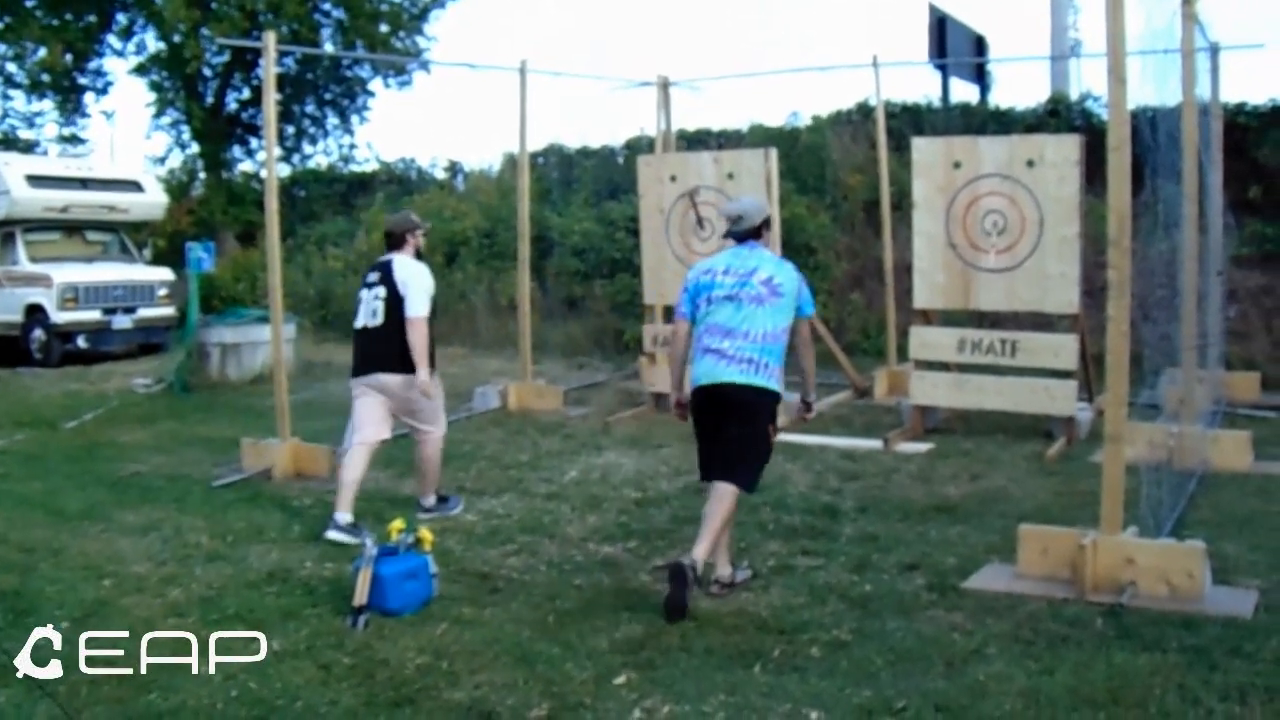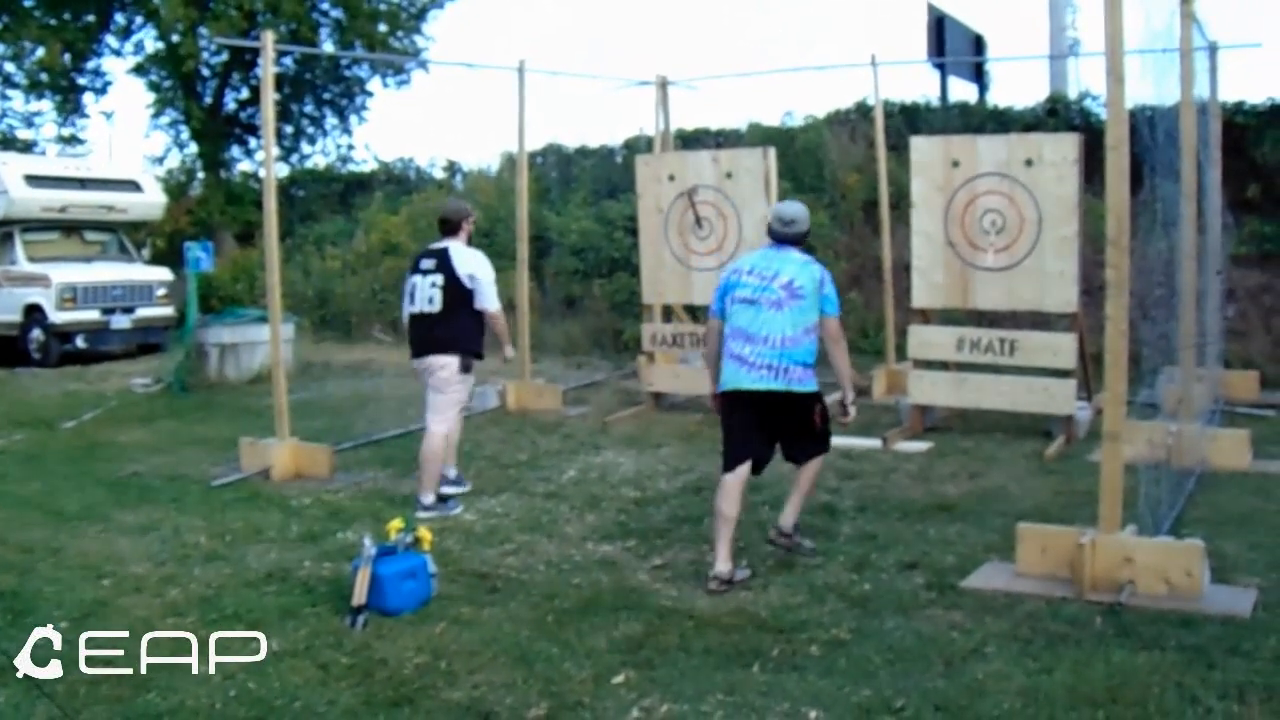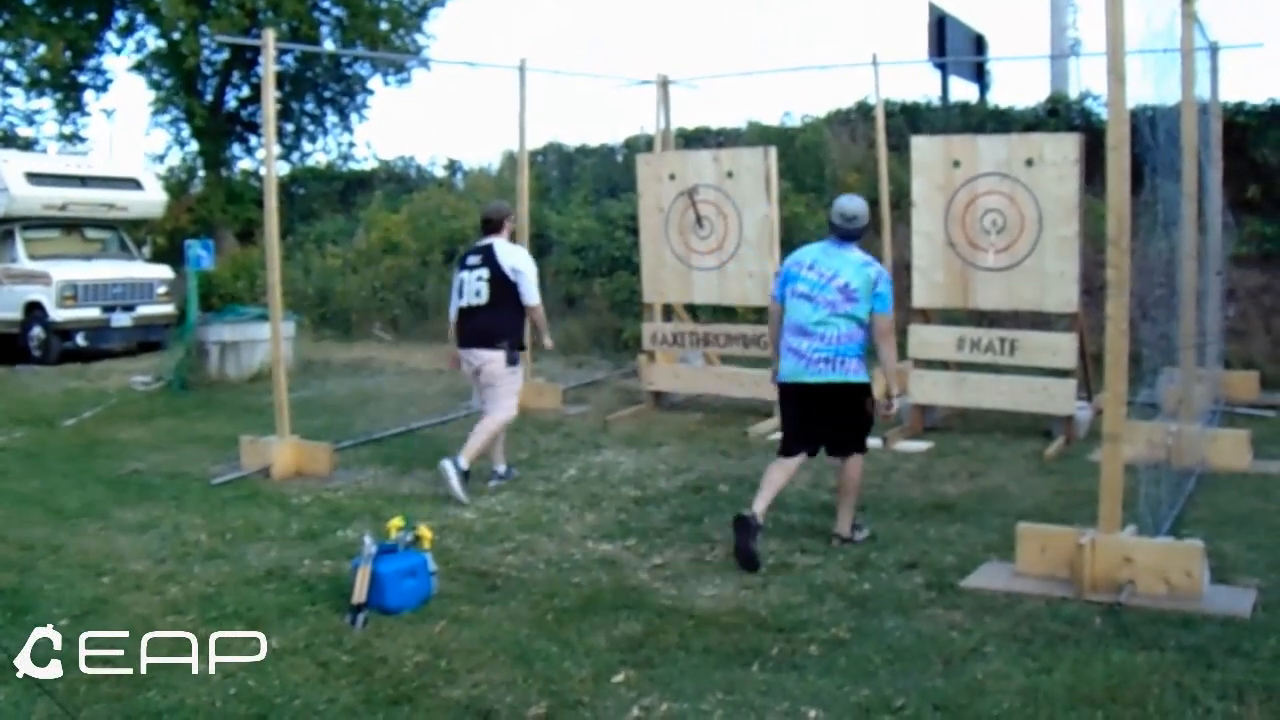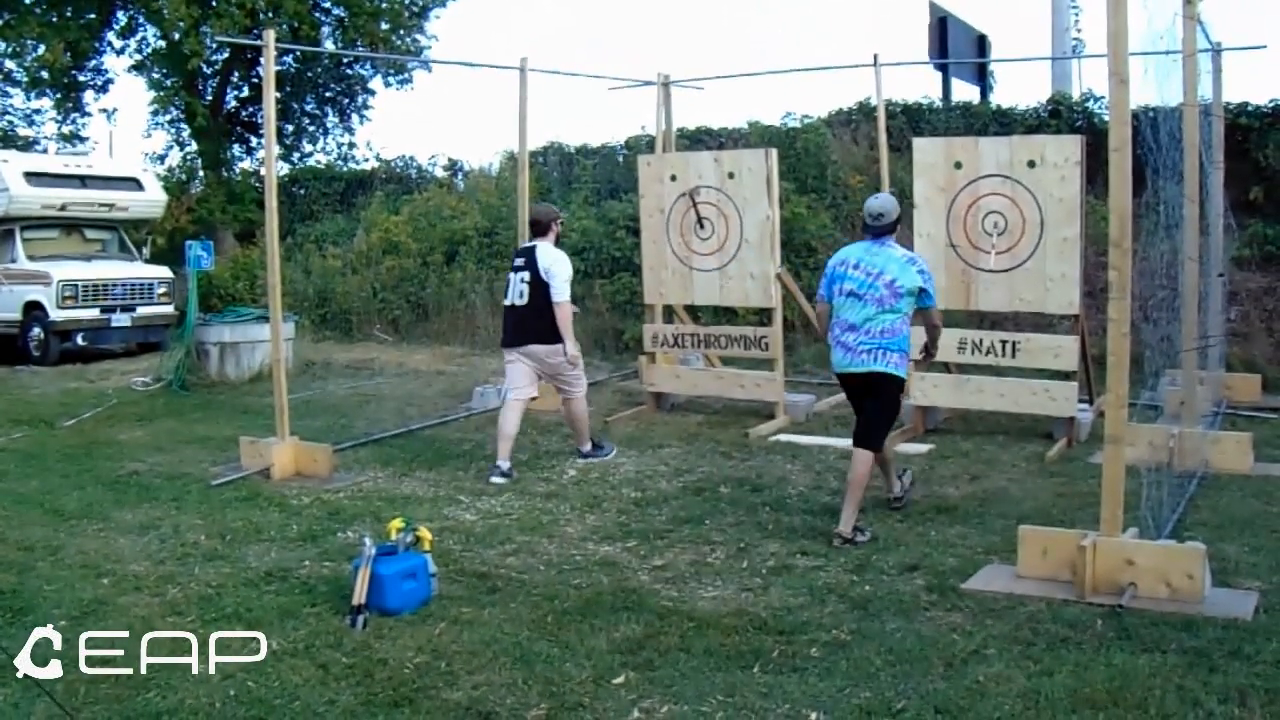
dt=0.4s
person 1, frame 1
left shoulder: (703, 270)
right shoulder: (787, 273)
left elbow: (681, 335)
right elbow: (803, 339)
left wrist: (677, 389)
right wrist: (809, 393)
left hip: (707, 384)
right hip: (757, 386)
left knee: (719, 477)
right knee: (734, 479)
left ankle: (722, 569)
right ankle: (696, 562)
person 1, frame 2
left shoulder: (735, 270)
right shoulder: (814, 273)
left elbow: (713, 332)
right elbow: (833, 337)
left wrist: (715, 383)
right wrist: (848, 393)
left hip: (737, 383)
right hip: (792, 383)
left knee: (735, 469)
right knee: (813, 452)
left ankle: (721, 566)
right ankle: (786, 523)
person 1, frame 3
left shoulder: (796, 259)
right shoulder: (871, 271)
left elbow: (775, 316)
right elbow: (884, 333)
left wrist: (780, 359)
right wrist: (892, 388)
left hip: (793, 373)
right hip: (845, 376)
left knee: (791, 453)
right knee: (851, 450)
left ankle: (755, 515)
right ankle: (844, 528)
person 1, frame 4
left shoulder: (840, 259)
right shoulder: (913, 265)
left elbow: (822, 312)
right elbow: (933, 320)
right wrist: (932, 344)
left hip: (845, 362)
right hip: (885, 365)
left knee: (876, 426)
right knee: (866, 443)
left ankle: (896, 487)
right ankle: (846, 527)
person 2, frame 1
left shoulder: (372, 274)
right shoulder: (415, 271)
right elbow: (416, 321)
right wrist: (423, 371)
left hip: (366, 372)
right hip: (404, 373)
left knee: (362, 441)
right knee: (432, 432)
left ankle: (341, 518)
right ankle: (430, 502)
person 2, frame 2
left shoulder: (419, 261)
right shoulder: (472, 259)
left elbow: (408, 311)
right elbow: (490, 309)
right wrist: (506, 345)
left hip: (423, 353)
right hip: (453, 355)
left knee: (447, 415)
right knee: (440, 424)
left ankle: (448, 476)
right ankle: (427, 500)
person 2, frame 3
left shoulder: (466, 258)
right shoulder: (515, 254)
left elbow: (455, 306)
right elbow: (531, 303)
left wrist: (455, 346)
right wrist: (544, 335)
left hip: (469, 346)
right hip: (499, 347)
left knee: (492, 406)
right knee: (502, 411)
left ankle: (498, 469)
right ankle: (459, 463)
person 2, frame 4
left shoulder: (517, 258)
right shoulder: (554, 257)
right elbow: (561, 302)
right wrist: (570, 343)
left hip: (516, 342)
right hip: (550, 343)
left knee: (515, 400)
right knee: (575, 393)
left ankle: (501, 464)
right ankle: (587, 448)
